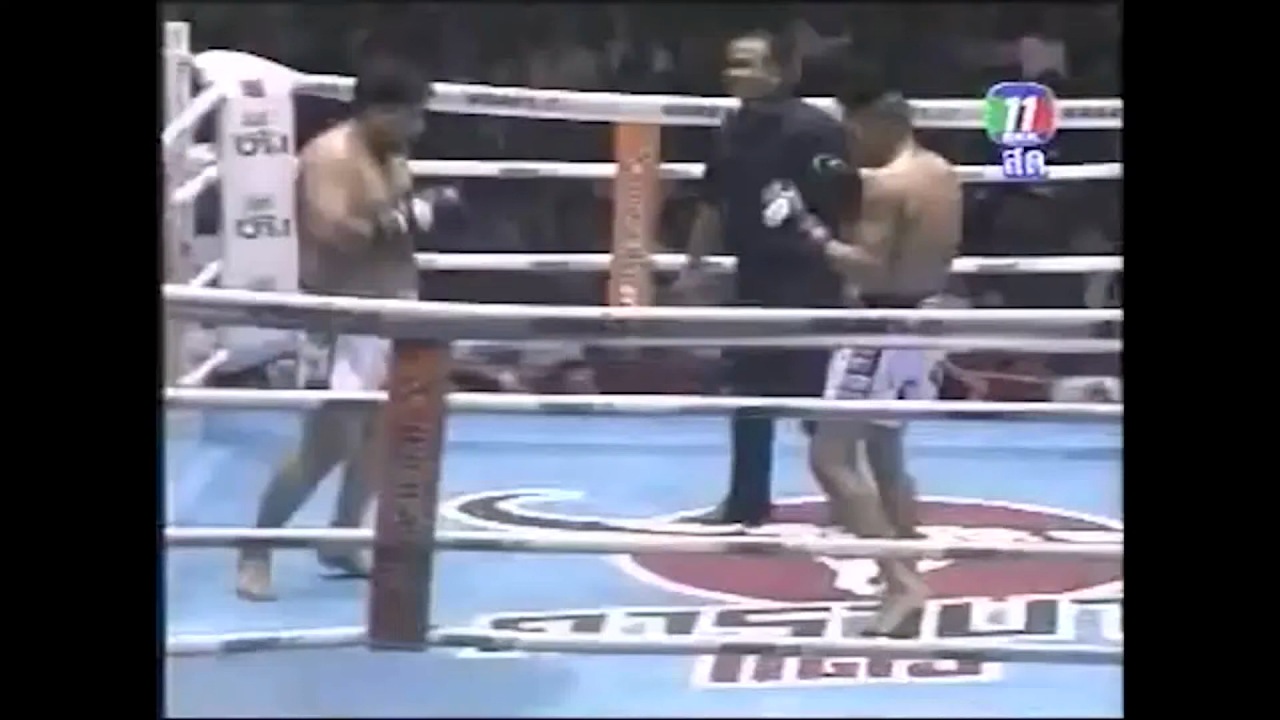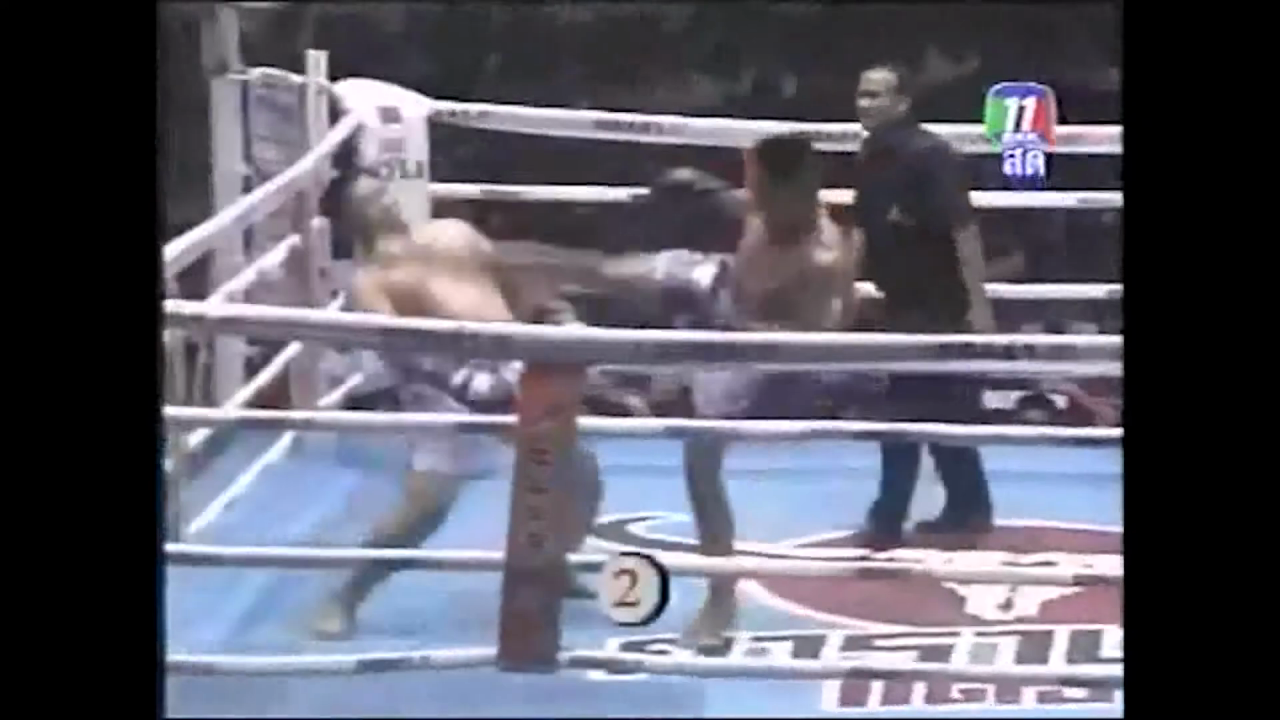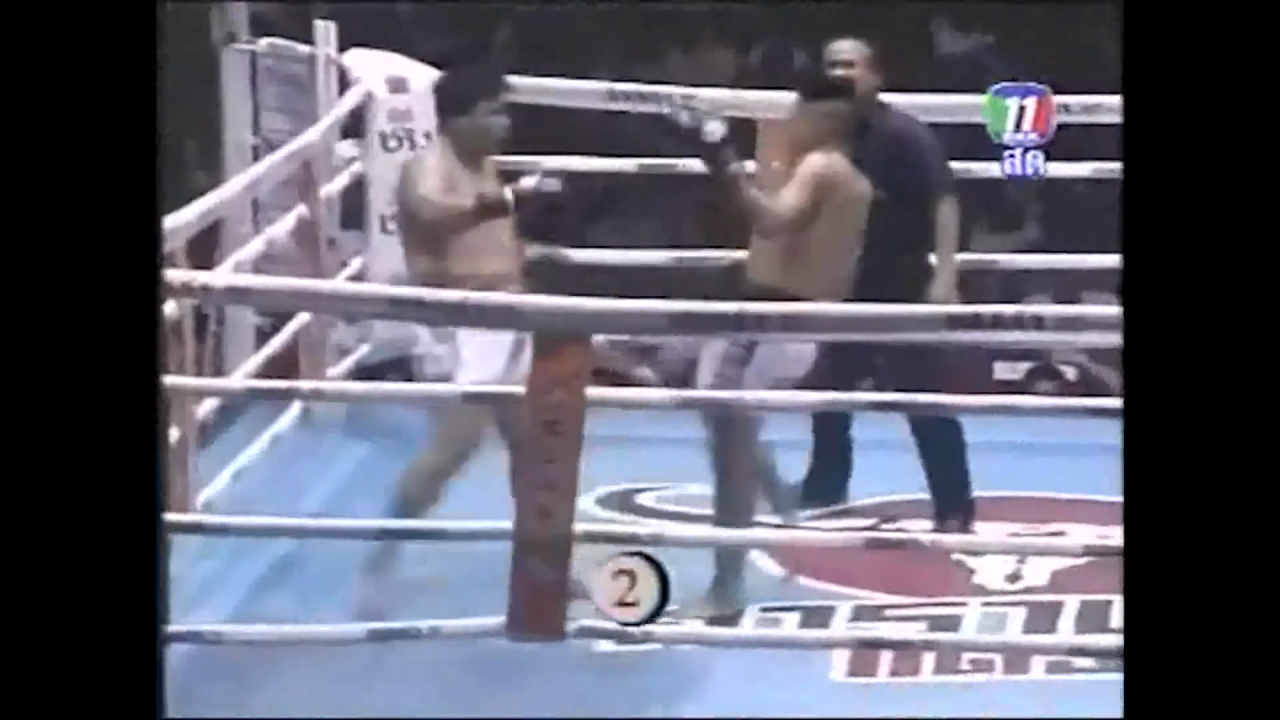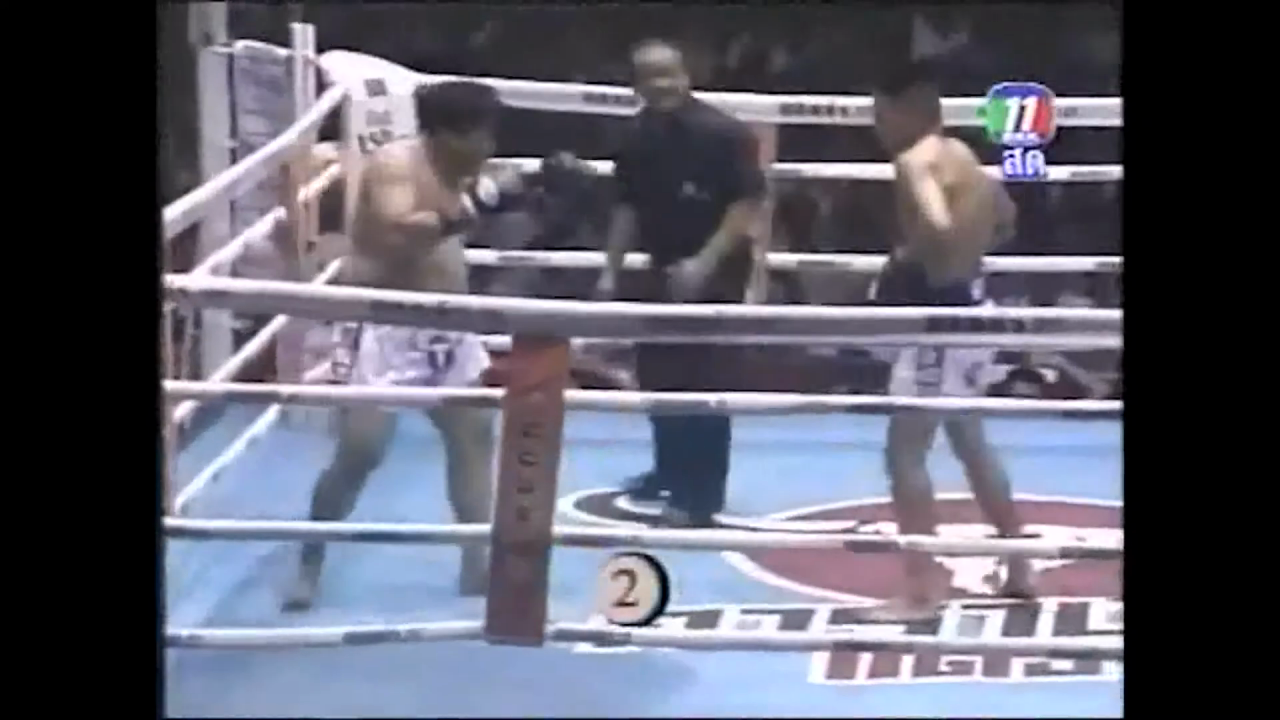
dt=1s
person 1, frame 1
left shoulder: (885, 183)
right shoulder: (943, 172)
left elbow: (870, 271)
left knee: (830, 458)
right knee: (886, 457)
left ankle: (901, 581)
right ankle: (905, 578)
person 1, frame 2
left shoulder: (824, 259)
right shoulder: (765, 210)
left elbow: (811, 335)
right elbow: (732, 210)
left knee: (703, 473)
right knee: (608, 275)
left ankle: (720, 605)
person 1, frame 3
left shoulder: (820, 167)
right shoulder: (855, 184)
left elbow: (775, 222)
left wrist: (726, 165)
left knee: (732, 448)
right knee: (735, 442)
left ankle: (725, 585)
person 1, frame 4
left shoulder: (914, 161)
right shoulder: (960, 154)
left elbow: (938, 228)
right elbow: (1005, 217)
left wrist: (904, 263)
left hip: (943, 315)
right hip: (970, 307)
left knee: (905, 452)
right knee: (970, 442)
left ankle: (924, 589)
right ankle: (1019, 565)
person 2, frame 1
left shoulder: (389, 156)
right shoulder: (330, 157)
right elbow: (332, 234)
left wrist: (426, 215)
right wrist: (408, 219)
left knee: (382, 432)
right knee: (326, 446)
left ankle: (341, 540)
right ankle: (255, 552)
person 2, frame 2
left shoulder: (452, 232)
right shoulder: (368, 280)
left elbow: (515, 278)
right elbow: (399, 346)
left wrist: (562, 318)
right wrist: (462, 386)
left hip: (518, 372)
right hip: (452, 393)
left knee: (582, 477)
right knee: (422, 507)
right ankle: (346, 596)
person 2, frame 3
left shoulder: (487, 169)
right shoulder: (429, 167)
right elbow: (432, 218)
right wrist: (504, 200)
left hip: (506, 320)
right hip: (463, 323)
right knee: (453, 447)
right ankle: (381, 556)
person 2, frame 4
left shoulder: (464, 174)
right shoulder: (393, 164)
right elbow: (399, 234)
right wrist: (475, 206)
left hip: (446, 327)
right hip: (381, 327)
left knee: (475, 435)
right knee: (360, 452)
left ankle: (479, 564)
right ankle: (310, 558)
person 3, frame 1
left shoulder: (815, 128)
right shoulder: (733, 129)
left elbow: (849, 205)
right elbow: (714, 203)
right wrist: (694, 265)
left hip: (808, 279)
right hip: (755, 276)
left knee: (818, 390)
right knee: (750, 389)
right ankle: (747, 500)
person 3, frame 2
left shoulder: (928, 153)
right shoulder: (871, 157)
left elbow: (964, 229)
right elbow: (865, 231)
left wrist: (979, 302)
left hip: (934, 300)
right hip: (900, 297)
left knee: (911, 405)
right knee: (933, 404)
left ankle: (888, 518)
right ankle: (970, 507)
person 3, frame 3
left shoulder: (903, 133)
left elbow: (943, 200)
left wrist: (944, 275)
left hip: (901, 283)
right hip: (848, 281)
left knee: (922, 397)
right knee: (828, 382)
left ankle: (954, 507)
right ankle: (826, 481)
person 3, frame 4
left shoulder: (723, 132)
right shoulder: (637, 138)
left elbow: (748, 203)
right elbow: (628, 209)
left wrist: (704, 264)
right wrist: (611, 269)
left hip: (714, 275)
right hip: (664, 270)
left knee: (702, 384)
right knee: (655, 374)
left ankle: (697, 496)
right ankle: (671, 469)
